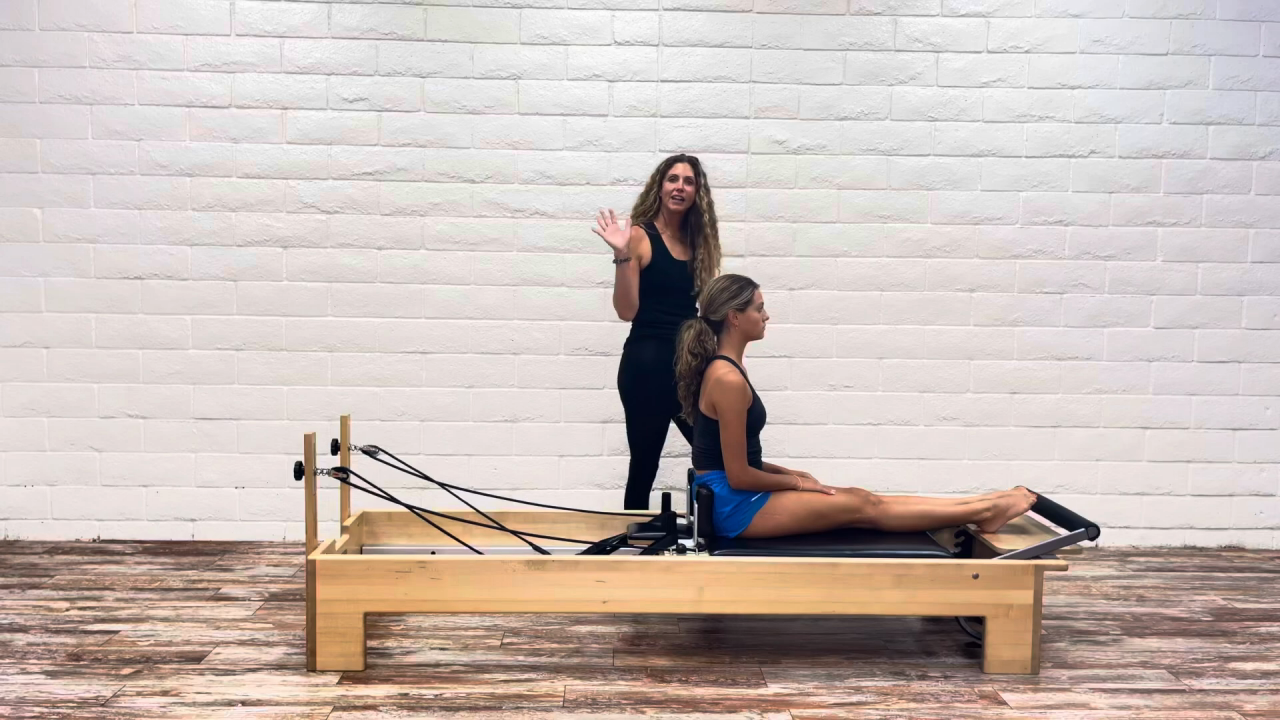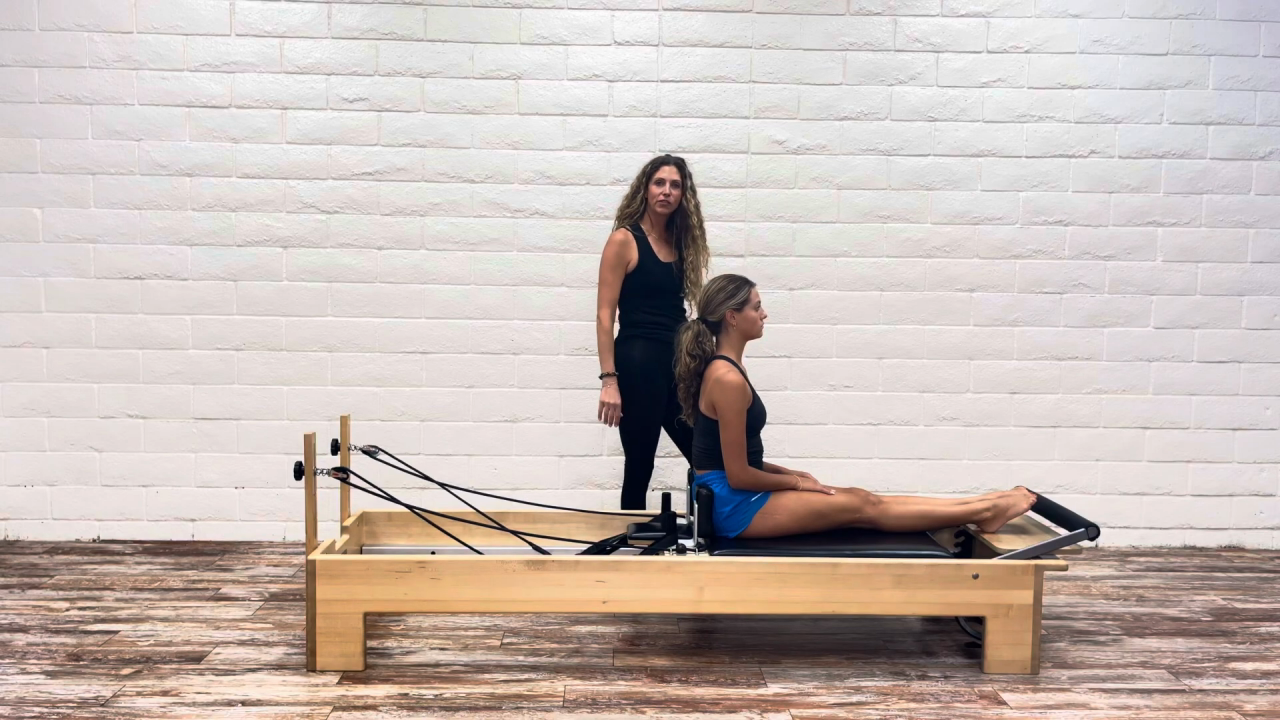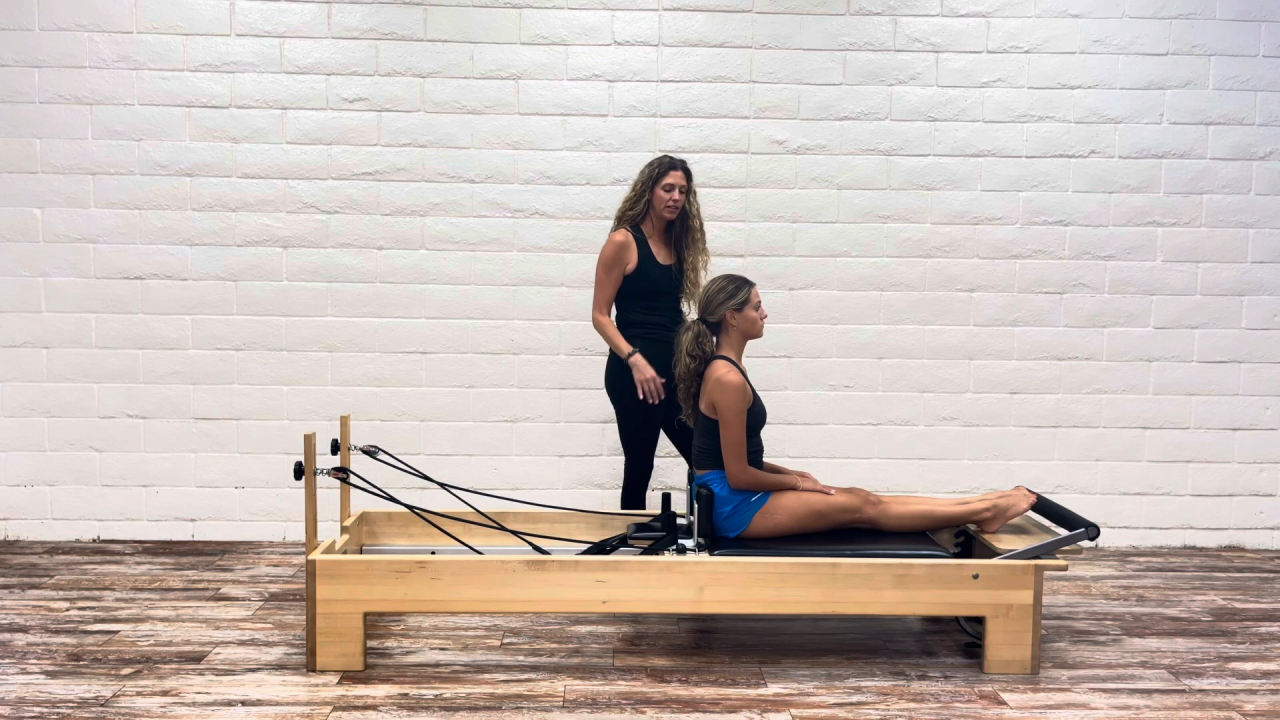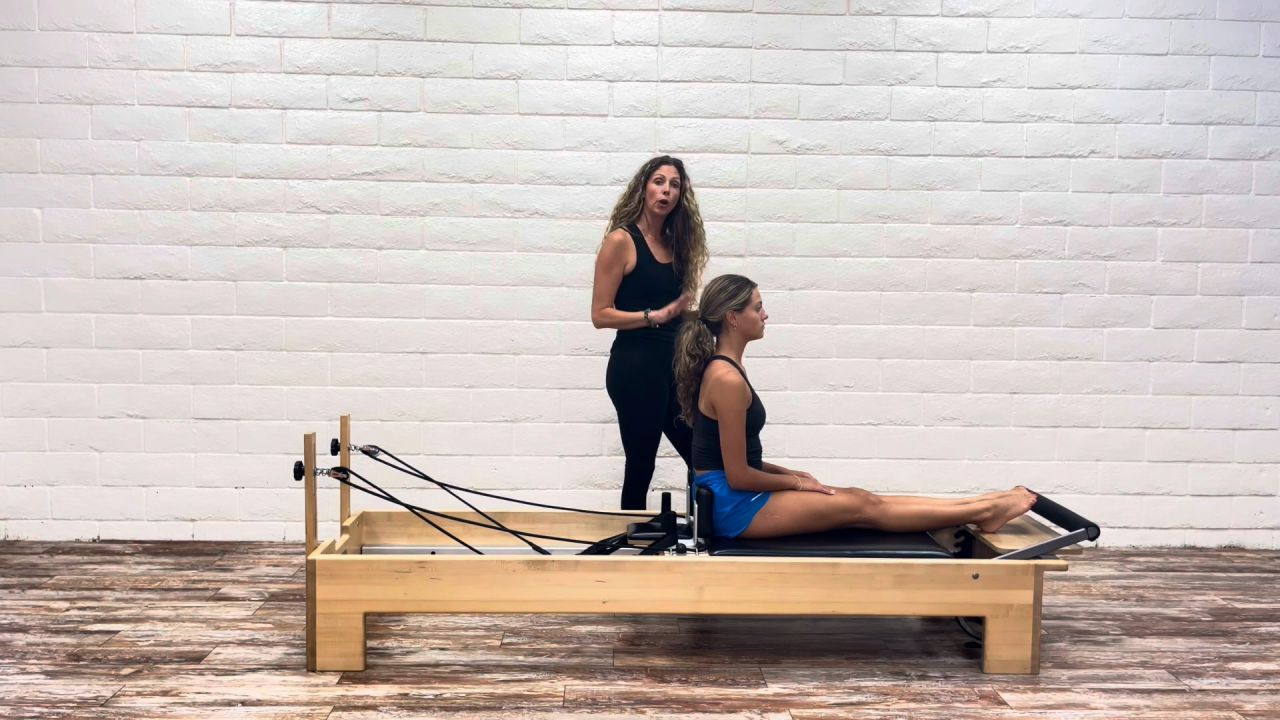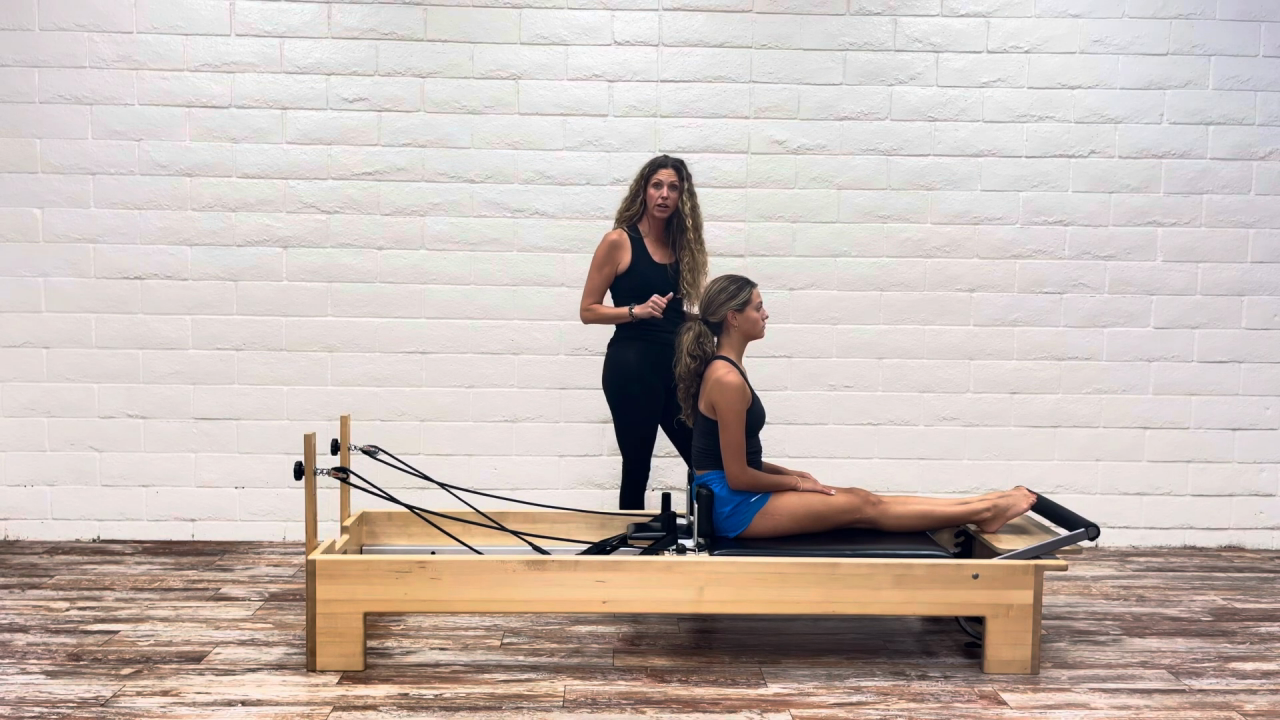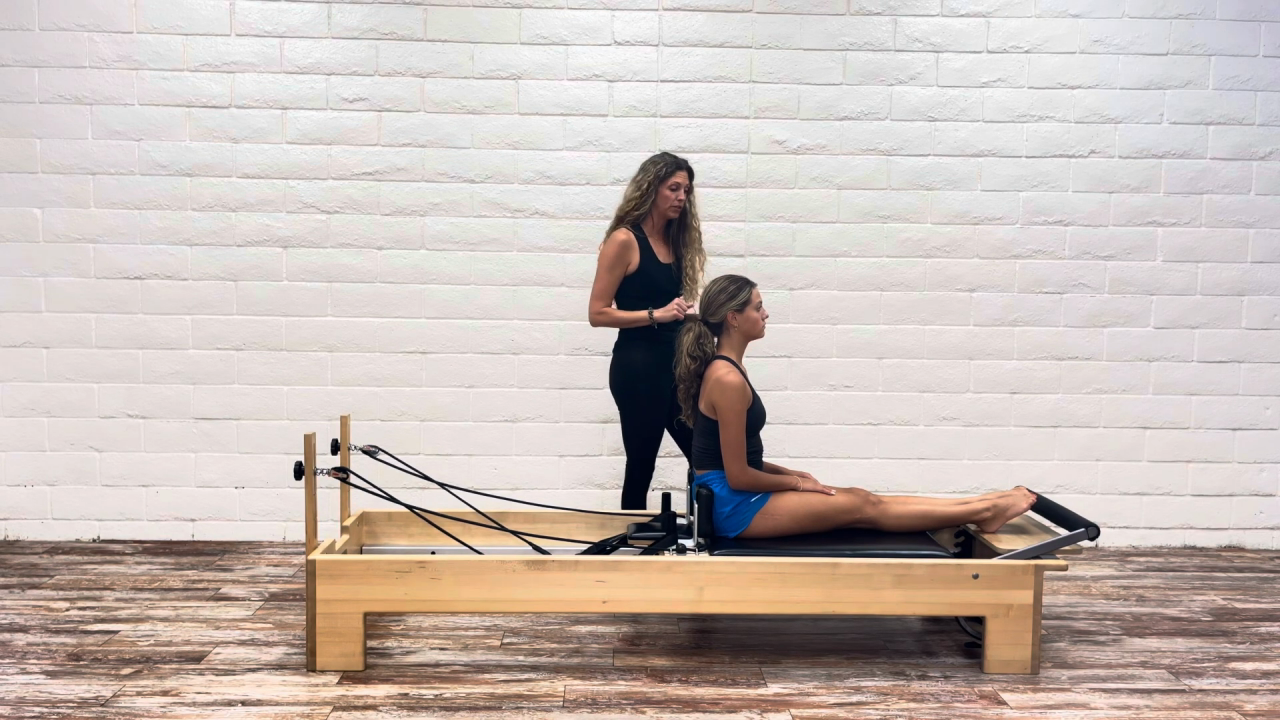
dt=0.7s
person 1, frame 1
left shoulder: (724, 369)
right shoulder: (728, 380)
right elbow: (739, 476)
left wrist: (787, 474)
right wrist: (796, 483)
left hip: (732, 494)
right hip: (733, 505)
left knee: (858, 497)
right knee: (862, 507)
left ankle: (979, 507)
right ankle: (982, 513)
person 1, frame 2
left shoulder: (723, 368)
right shoulder: (728, 379)
right elbow: (738, 474)
left wrist: (787, 473)
right wrist: (795, 482)
left hip: (732, 494)
right hip: (733, 504)
left knee: (858, 497)
right knee: (862, 507)
left ankle: (980, 504)
right ankle: (982, 513)
person 1, frame 3
left shoulder: (724, 368)
right shoulder: (728, 380)
right elbow: (738, 475)
left wrist: (788, 473)
right wrist: (796, 482)
left hip: (731, 494)
right hip: (733, 504)
left knee: (859, 497)
right knee: (862, 507)
left ankle: (979, 504)
right ankle: (983, 512)
person 1, frame 4
left shoulder: (723, 368)
right shoulder: (728, 380)
right elbow: (738, 475)
left wrist: (788, 473)
right wrist: (795, 482)
left hip: (731, 494)
right hip: (733, 504)
left knee: (860, 497)
right knee: (862, 507)
left ankle: (980, 504)
right ankle: (983, 512)
person 1, frame 5
left shoulder: (724, 369)
right shoulder: (728, 380)
right elbow: (738, 476)
left wrist: (788, 474)
right wrist: (795, 483)
left hip: (731, 494)
right hip: (732, 504)
left knee: (857, 497)
right knee: (861, 507)
left ankle: (980, 506)
right ankle: (982, 513)
person 1, frame 6
left shoulder: (724, 368)
right shoulder: (728, 380)
right elbow: (739, 476)
left wrist: (789, 474)
right wrist: (796, 482)
left hip: (731, 494)
right hip: (733, 504)
left knee: (858, 496)
right knee: (862, 507)
left ankle: (980, 505)
right ankle: (982, 513)
person 2, frame 1
left shoulder: (697, 240)
right shoulder: (639, 237)
right elbow: (627, 311)
right wrist: (623, 256)
right hip: (647, 362)
right knee: (644, 466)
person 2, frame 2
left shoulder: (680, 241)
right shoulder: (623, 240)
right elbow: (605, 315)
right wrist: (609, 380)
left hip: (677, 361)
right hip: (638, 362)
right knee: (639, 467)
person 2, frame 3
left shoulder: (677, 242)
right shoulder: (623, 241)
right elbow: (600, 315)
right wrist: (635, 360)
left hip: (674, 363)
right hip: (635, 367)
right knee: (639, 467)
person 2, frame 4
left shoulder: (673, 242)
right shoulder: (621, 240)
right elbow: (600, 315)
right wrist: (652, 316)
left hip: (672, 362)
right hip: (635, 364)
right knee: (640, 467)
person 2, frame 5
left shoulder: (680, 243)
right shoulder: (618, 241)
right elbow: (588, 310)
right wrist: (638, 310)
left hip: (674, 363)
right hip: (632, 365)
right knee: (637, 467)
person 2, frame 6
left shoulder: (673, 239)
right shoulder: (625, 240)
right elbow: (598, 313)
right wrist: (656, 315)
left hip: (674, 363)
right hip: (638, 366)
right knee: (641, 466)
